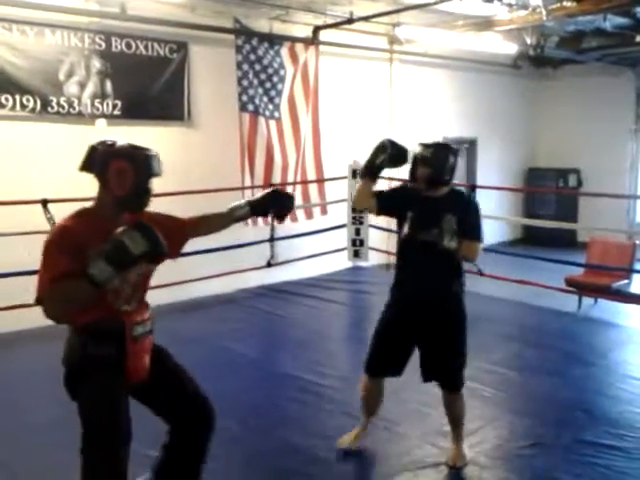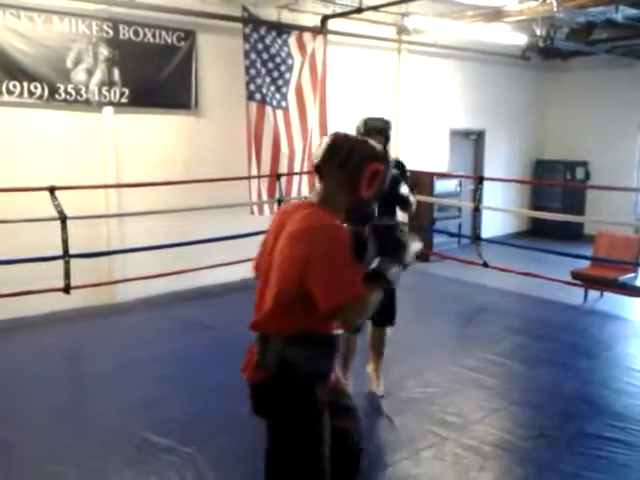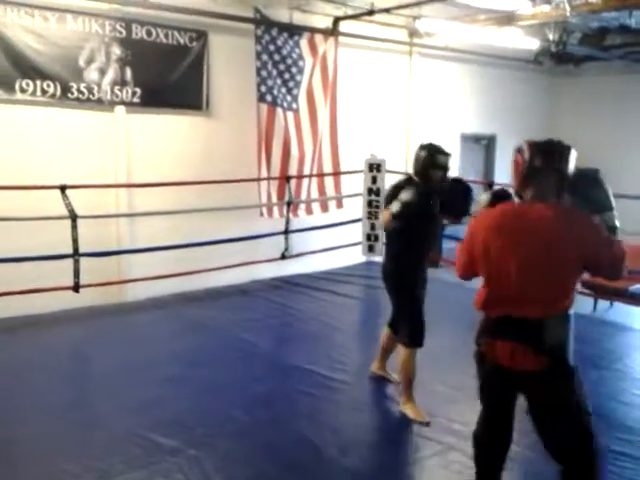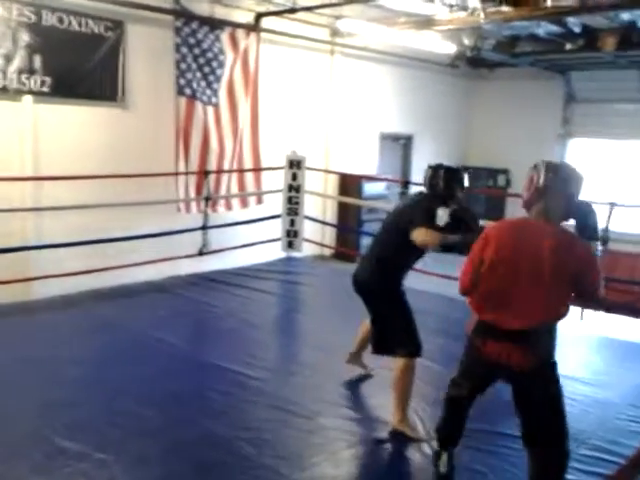
dt=1s
person 1, frame 1
left shoulder: (140, 223)
right shoulder: (68, 235)
left elbow: (197, 227)
right elbow: (54, 307)
left wrist: (252, 206)
right wrist: (108, 266)
left hip: (139, 347)
right hip: (96, 358)
left knee: (197, 414)
person 1, frame 2
left shoulder: (290, 213)
right shoulder: (326, 232)
left elbow: (262, 270)
right elbow: (351, 316)
right wrist: (390, 264)
left hip: (290, 362)
right hip: (293, 375)
left knee: (344, 428)
person 1, frame 3
left shoulder: (488, 220)
right shoulder: (578, 225)
left elbow: (464, 269)
right elbow: (615, 268)
left hip: (494, 344)
right hip: (544, 353)
left knee: (493, 421)
right knee: (577, 451)
person 1, frame 4
left shoulder: (495, 234)
right shoulder: (576, 249)
left elbow: (466, 286)
right elbow: (591, 297)
left hip: (485, 340)
right hip: (533, 352)
left knee: (460, 393)
right knee: (548, 440)
person 2, frame 1
left shoulder: (463, 204)
right shoulder: (405, 196)
left elbow: (472, 252)
right elbow: (361, 202)
left wrist: (440, 237)
right wrist: (373, 167)
left hip: (444, 304)
right hip: (405, 298)
left knee: (450, 380)
right knee: (376, 369)
left ankle: (458, 442)
right ankle: (363, 425)
person 2, frame 2
left shoulder: (395, 169)
left elbow: (410, 208)
left wrist: (399, 188)
right wrist: (355, 208)
left knee: (382, 320)
left ankle: (375, 368)
right ankle: (343, 375)
person 2, frame 3
left shoulder: (435, 191)
right shoulder: (402, 189)
left elbow: (453, 217)
right elbow: (385, 221)
left wrist: (457, 203)
right wrist: (405, 200)
left hip: (416, 269)
right hip: (399, 271)
left knee: (400, 323)
right knee: (412, 335)
left ankle: (379, 364)
right ankle: (407, 401)
person 2, frame 4
left shoulder: (423, 203)
right shoulder: (424, 207)
left elbow: (432, 238)
right elbow: (425, 239)
left wrist: (456, 223)
right wrist: (464, 240)
left hip: (367, 274)
right hip: (381, 281)
left knee: (379, 317)
right knee: (407, 349)
left ankle: (355, 354)
right ankle: (400, 420)
